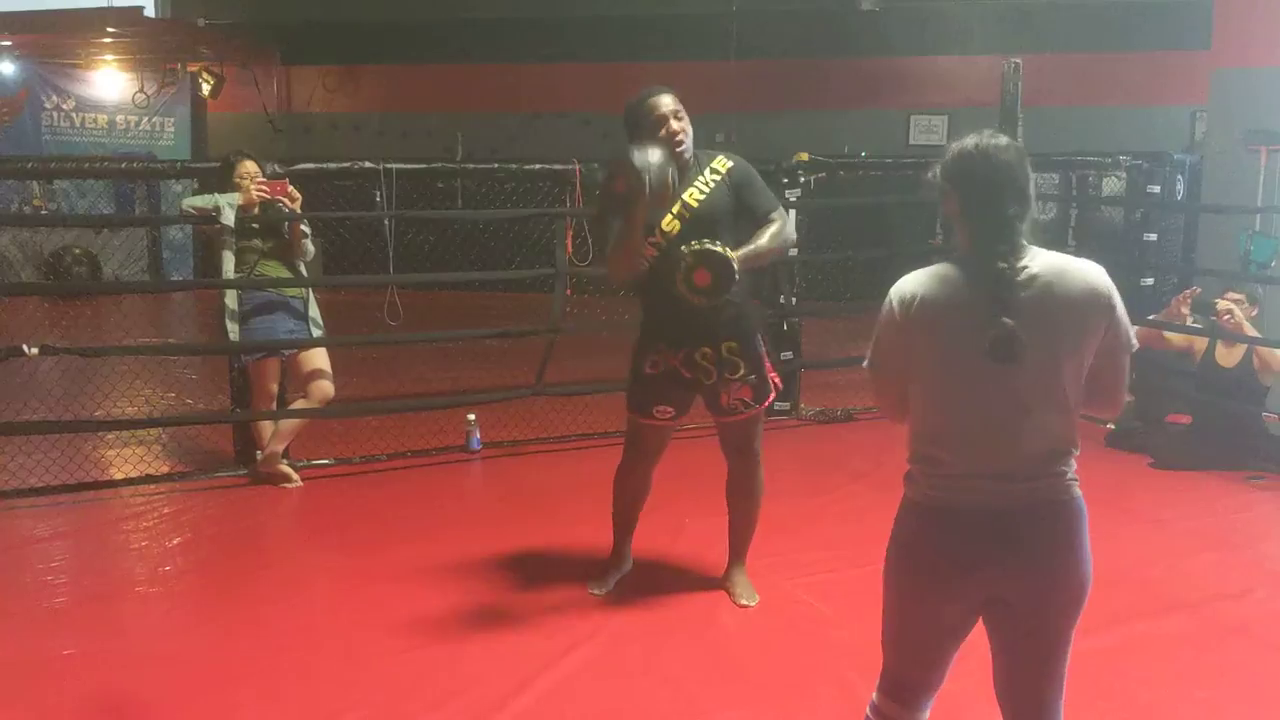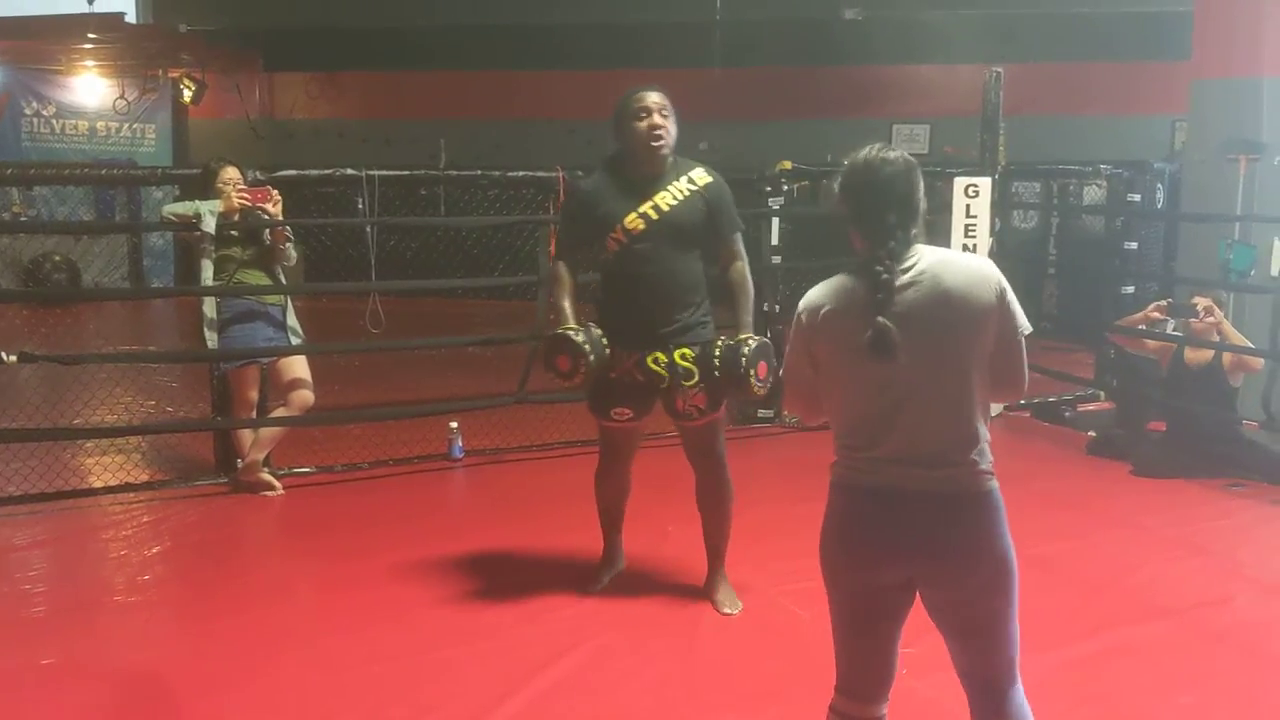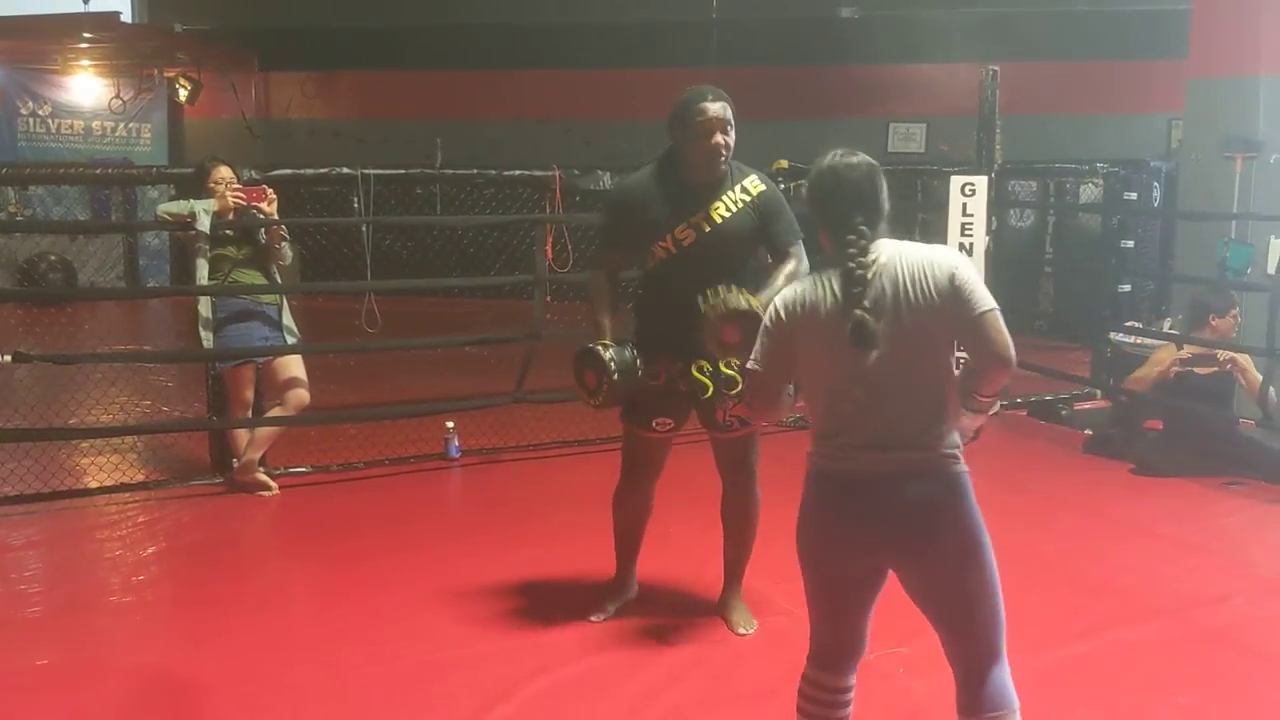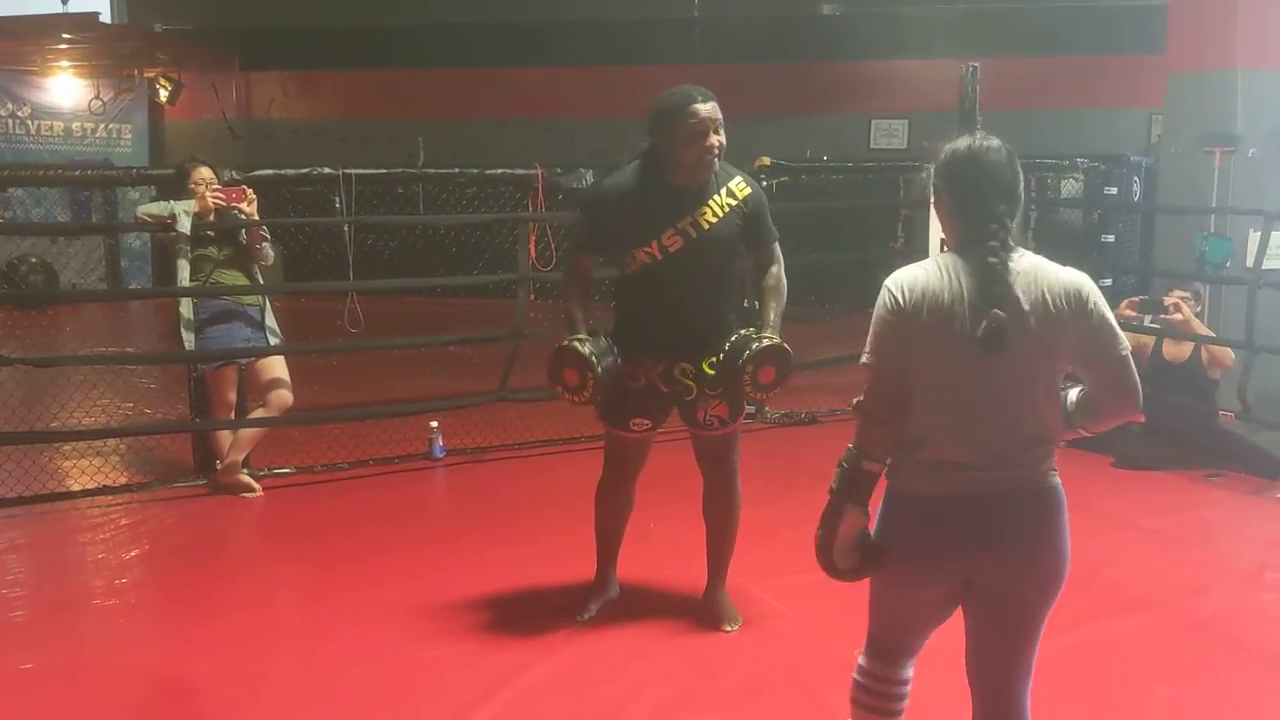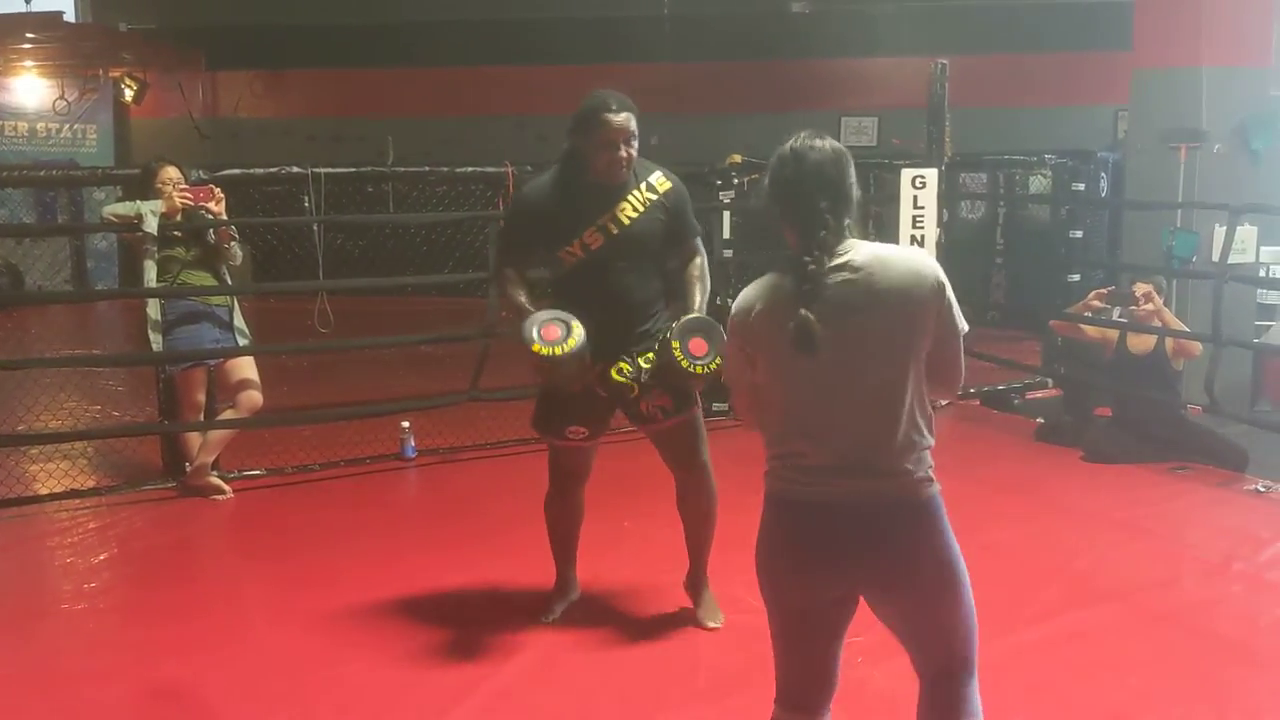
dt=1s
person 1, frame 1
left shoulder: (912, 296)
right shoulder: (1090, 286)
left elbow: (891, 405)
right elbow: (1109, 400)
left hip: (939, 527)
right hip: (1046, 529)
person 1, frame 2
left shoulder: (820, 306)
right shoulder: (982, 279)
left elbow: (807, 406)
right elbow: (1013, 385)
left hip: (864, 516)
right hip: (964, 513)
person 1, frame 3
left shoulder: (794, 302)
right shoulder: (943, 266)
left elbow: (760, 401)
right elbow: (998, 360)
right wrist: (969, 411)
left hip: (837, 502)
right hip: (932, 496)
left knee: (832, 658)
right knee: (982, 664)
person 1, frame 4
left shoulder: (908, 288)
right shoulder: (1071, 289)
left elbow: (882, 413)
right elbow: (1122, 397)
left wrist: (853, 495)
left hip: (924, 515)
right hip: (1026, 517)
left knee: (890, 647)
person 1, frame 5
left shoulder: (752, 307)
right shoulder: (919, 274)
left elbow: (752, 411)
right elbow: (948, 382)
left hip: (798, 525)
right hip: (904, 519)
person 2, frame 1
left shoulder: (729, 170)
right shoulder: (622, 193)
left elbow: (782, 229)
right elbow: (622, 272)
left wrist: (739, 258)
right wrist: (636, 211)
left hip: (733, 341)
right hip: (664, 345)
left knee: (744, 454)
right knee: (639, 454)
left ankle: (736, 566)
right ankle: (620, 556)
person 2, frame 2
left shoulder: (705, 184)
right shoulder: (592, 192)
left elbow: (734, 260)
right elbow: (567, 260)
left wrist: (747, 332)
right wrist: (567, 321)
left hip: (691, 342)
right hip: (621, 346)
left knee: (710, 459)
right knee: (615, 454)
left ankle: (717, 574)
right ankle: (612, 554)
person 2, frame 3
left shoulder: (759, 191)
right shoulder: (637, 193)
left elbow: (797, 262)
right elbow: (607, 270)
left wrist: (758, 304)
right wrist: (605, 338)
right hip: (658, 355)
left knee: (740, 471)
right knee: (637, 472)
left ankle: (732, 591)
right ankle: (624, 580)
person 2, frame 4
left shoulder: (742, 192)
right shoulder: (617, 194)
left elbow: (770, 264)
right elbow: (579, 267)
left wrist: (769, 331)
right wrist: (578, 331)
left hip: (714, 355)
right hip: (639, 355)
left knee: (721, 469)
right knee: (619, 469)
left ankle: (716, 587)
right ankle: (605, 577)
person 2, frame 5
left shoulder: (664, 187)
right shoulder: (538, 199)
left elbow: (693, 257)
right elbow: (508, 269)
left wrist: (696, 318)
right wrist: (530, 315)
left hip: (654, 350)
left knee: (694, 466)
right knee: (566, 477)
left ankle: (699, 582)
right ankle: (566, 581)
person 3, frame 1
left shoulder: (277, 214)
right shoulder: (226, 219)
left elbow: (305, 253)
right elbow: (187, 205)
left wrist: (296, 216)
right wrist: (238, 201)
left hip: (298, 308)
right hip: (260, 308)
left knee: (322, 389)
right knee: (266, 394)
left ankle: (270, 456)
right ankle: (271, 461)
person 3, frame 2
left shoulder: (258, 222)
right shoulder: (207, 227)
left elbow: (287, 258)
right elbow: (168, 212)
left wrist: (277, 220)
right wrist: (220, 208)
left hip: (277, 316)
right hip: (238, 316)
left knee: (302, 397)
right knee: (246, 403)
left ankle: (251, 465)
right ankle: (251, 469)
person 3, frame 3
right shoulder: (202, 226)
left elbow: (283, 258)
right elbow: (163, 211)
left wrist: (272, 219)
right wrist: (215, 207)
left hip: (273, 315)
right hip: (234, 315)
left knee: (298, 396)
right knee: (242, 402)
left ankle: (247, 465)
right ankle: (247, 469)
person 3, frame 4
left shoulder: (232, 222)
right shoulder: (182, 227)
left elbow: (265, 257)
right elbow: (142, 212)
left wrist: (253, 219)
right wrist: (194, 208)
left hip: (255, 316)
right hip: (216, 316)
left knee: (281, 397)
right knee: (224, 404)
left ankle: (230, 466)
right ankle: (231, 471)
person 3, frame 5
left shoulder: (200, 222)
right shoulder: (149, 227)
left elbow: (234, 257)
right elbow: (108, 213)
left wrist: (221, 218)
right wrist: (161, 208)
left hip: (224, 316)
right hip: (184, 317)
left knee: (250, 398)
right knee: (193, 405)
left ankle: (199, 469)
right ankle: (200, 472)
person 4, frame 1
left shoulder: (1259, 351)
right shoulder: (1201, 342)
right elbow: (1144, 339)
left wrist: (1242, 323)
right wrist: (1171, 314)
left hip: (1248, 443)
right hip: (1201, 437)
person 4, frame 2
left shoulder: (1229, 355)
right shoulder: (1169, 348)
left elbow: (1257, 364)
right elbow: (1116, 334)
left wrist: (1222, 323)
right wrist: (1145, 316)
left hip: (1225, 445)
right hip: (1178, 443)
left knee: (1272, 466)
right knee: (1134, 455)
person 4, frame 3
left shoulder: (1235, 357)
right shoulder: (1170, 352)
right elbow: (1128, 391)
left wrist: (1244, 369)
right wrist: (1163, 370)
left hip: (1225, 442)
right hip: (1179, 441)
right knee: (1146, 456)
person 4, frame 4
left shoulder: (1206, 347)
right shoulder: (1148, 341)
left elbow: (1228, 362)
left wrist: (1190, 320)
right wrist: (1118, 316)
left hip: (1203, 435)
right hip: (1157, 433)
right knee: (1124, 449)
person 4, frame 5
left shoulder: (1170, 338)
right shoulder: (1112, 333)
left elbow: (1195, 350)
right elbow: (1057, 324)
left wrist: (1161, 310)
right wrist: (1086, 305)
left hip: (1170, 425)
right hip: (1125, 426)
left knee: (1236, 457)
right knee: (1093, 442)
right ankle: (1177, 456)
